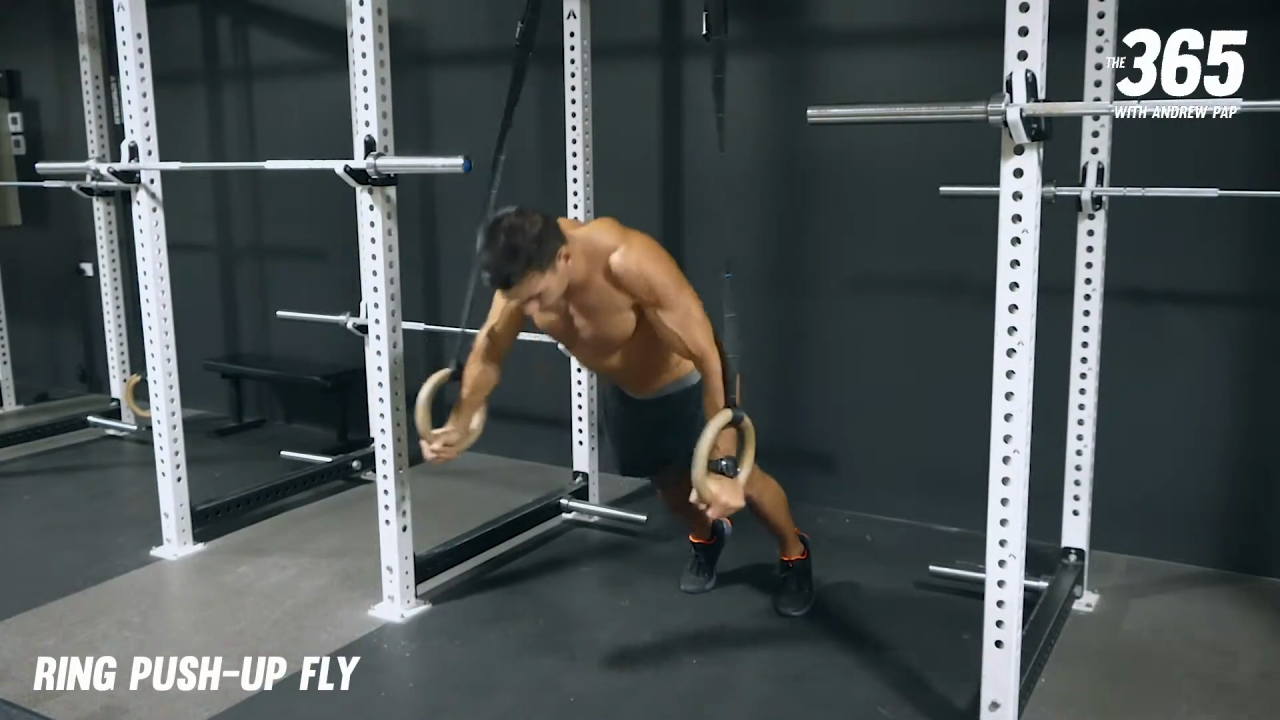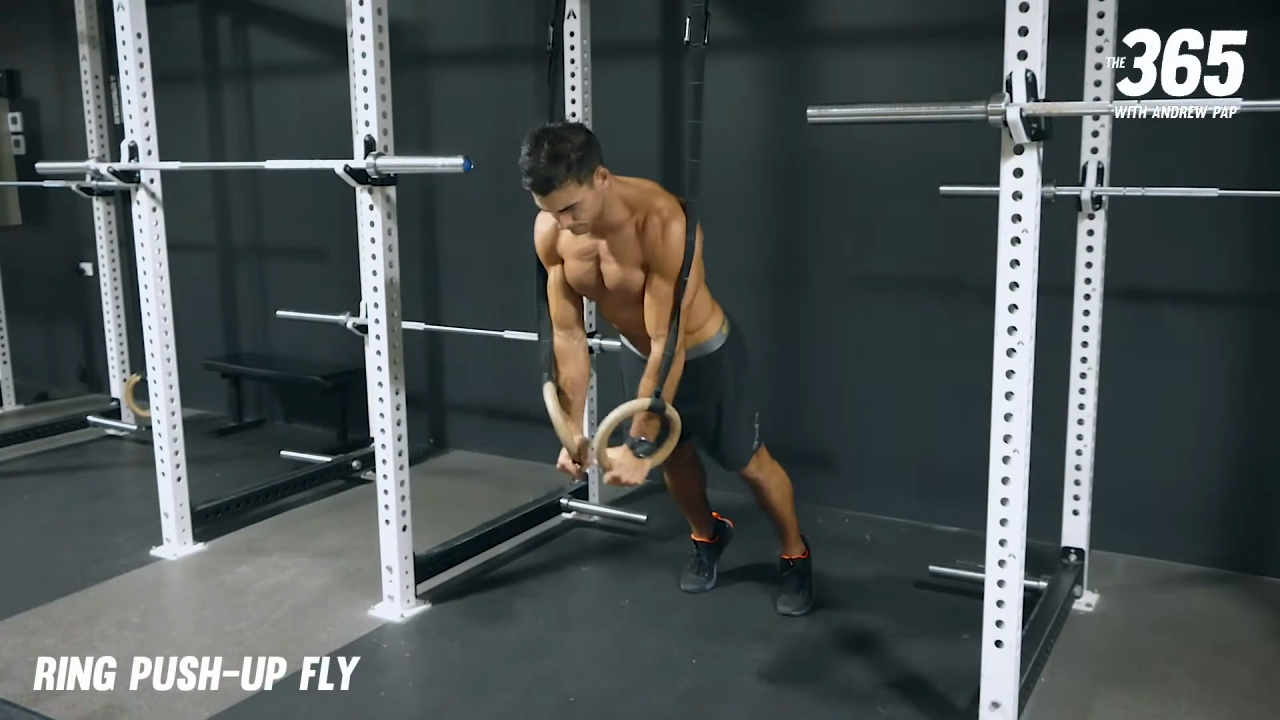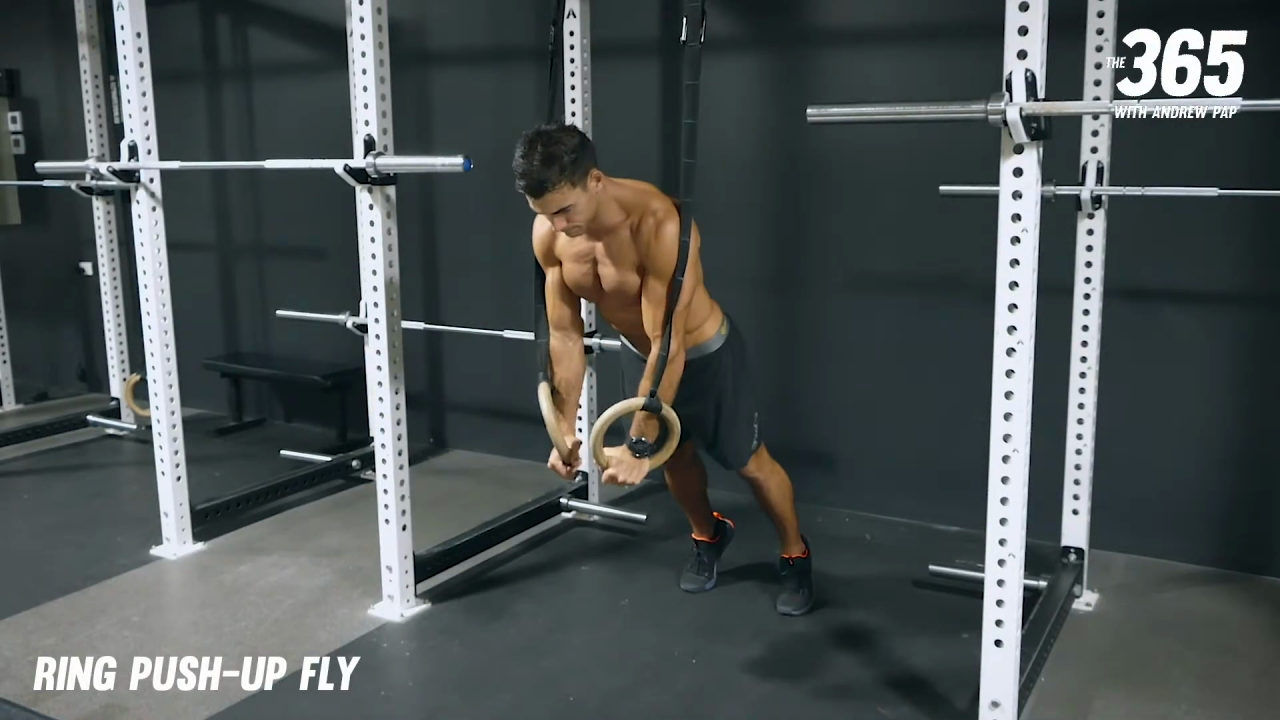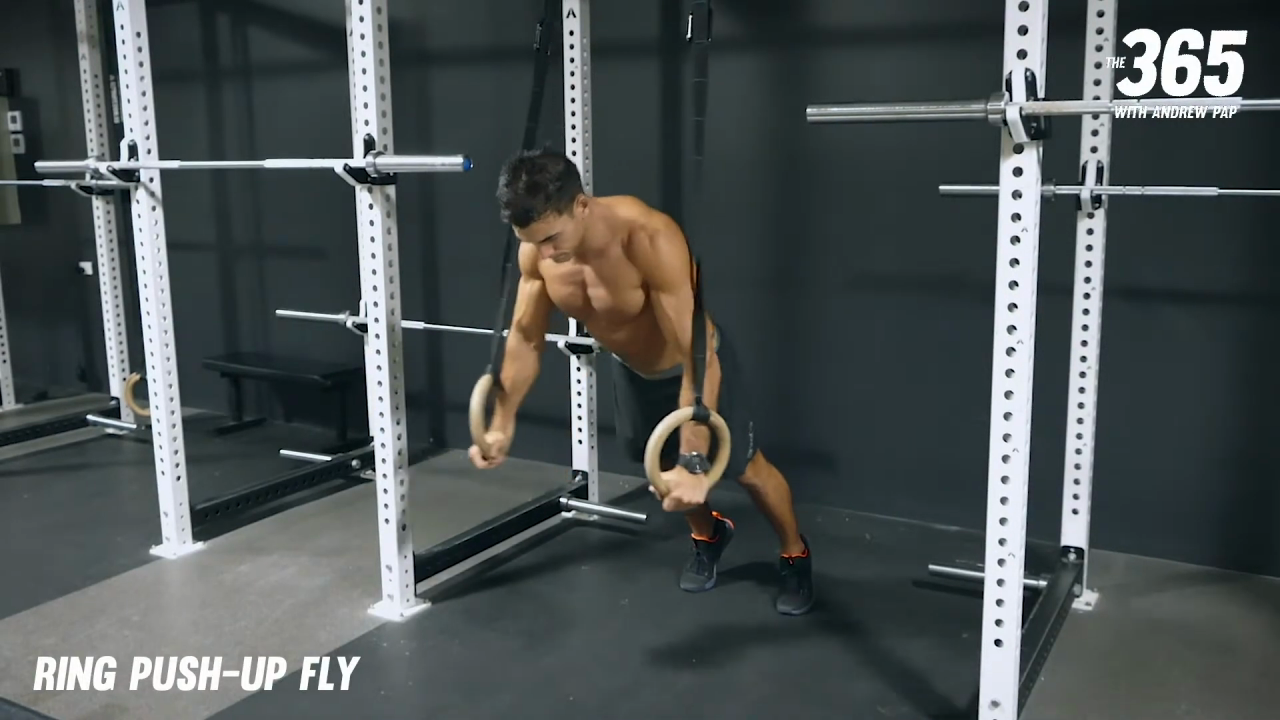
dt=0.5s
person 1, frame 1
left shoulder: (629, 262)
right shoulder: (527, 266)
left elbow: (709, 359)
right elbow: (491, 344)
right wrist: (458, 422)
left hip: (684, 387)
right hip: (621, 392)
left knee: (741, 483)
right knee: (665, 478)
left ankle: (795, 555)
right ankle: (705, 539)
person 1, frame 2
left shoulder: (663, 222)
right shoulder: (549, 230)
left elbow: (669, 345)
right elbow: (568, 334)
left wrist: (637, 445)
right wrist: (575, 430)
left hip: (704, 354)
right hip: (637, 354)
left knee: (749, 463)
right knee: (673, 454)
left ankle: (796, 555)
right ankle: (708, 535)
person 1, frame 3
left shoulder: (659, 225)
right shoulder: (548, 233)
left elbow: (669, 346)
right elbow: (565, 334)
left wrist: (638, 447)
right wrist: (567, 428)
left hip: (705, 354)
right hip: (639, 353)
left knee: (749, 462)
right knee: (674, 454)
left ankle: (795, 555)
right ankle: (708, 535)
person 1, frame 4
left shoulder: (647, 239)
right shoulder: (539, 248)
left elbow: (702, 357)
right elbow: (524, 337)
left wrist: (696, 463)
right wrist: (501, 424)
left hip: (690, 369)
right hip: (631, 371)
left knee: (749, 467)
right knee: (661, 462)
left ankle: (794, 556)
right ankle: (708, 536)
